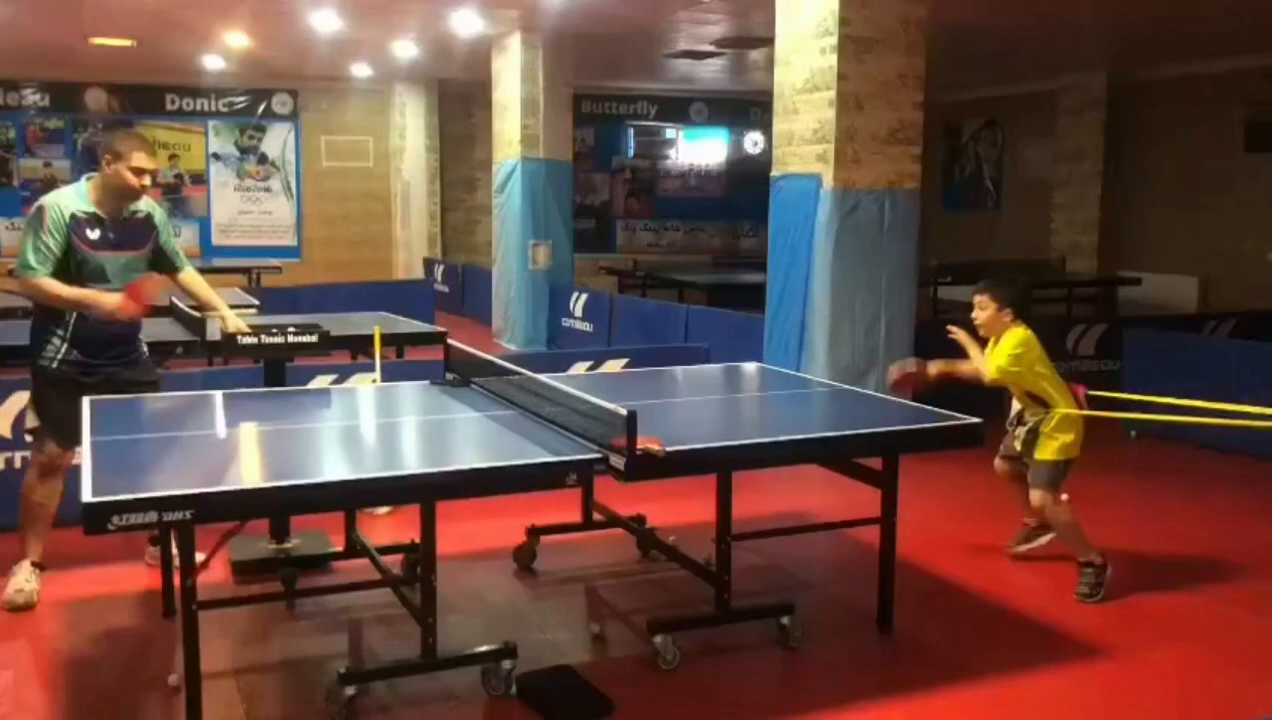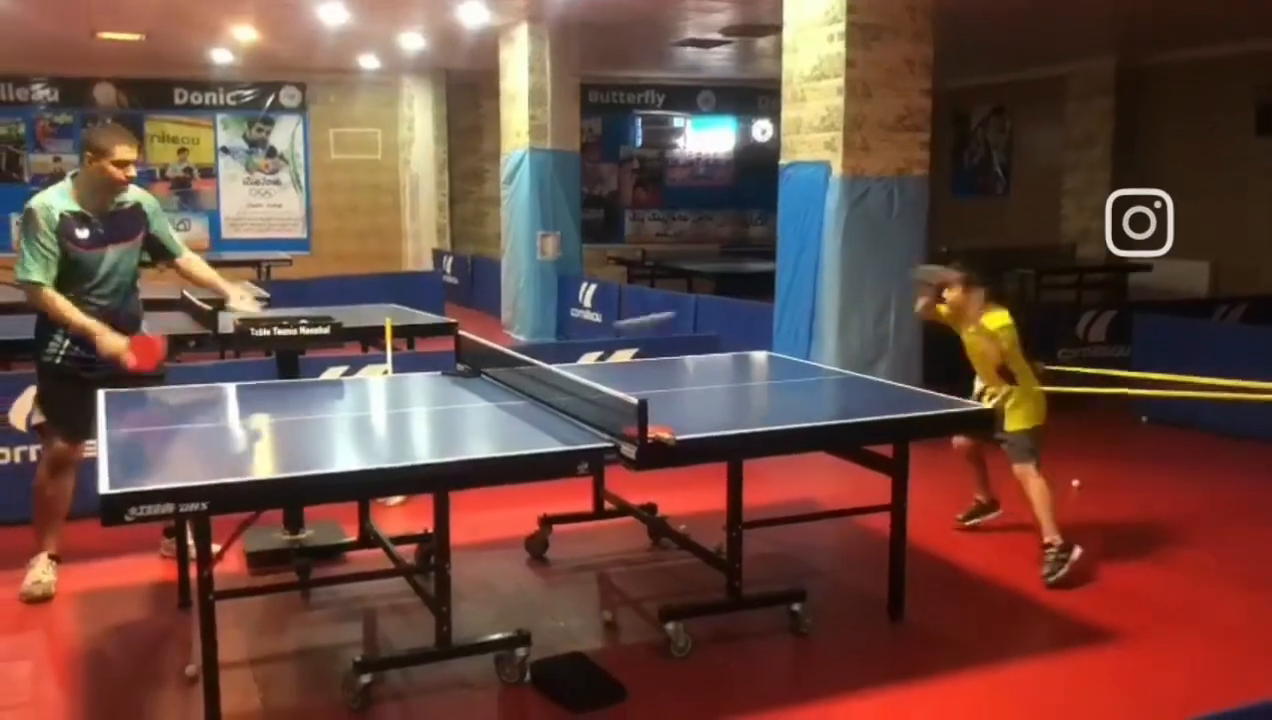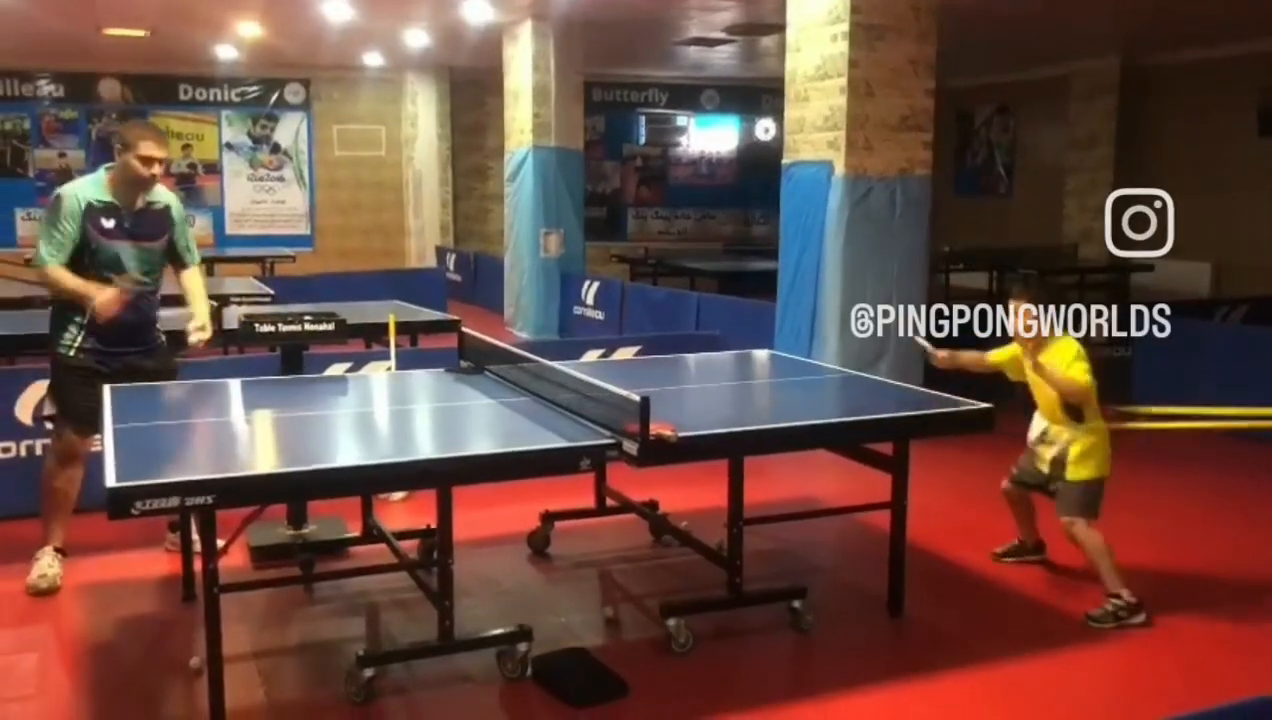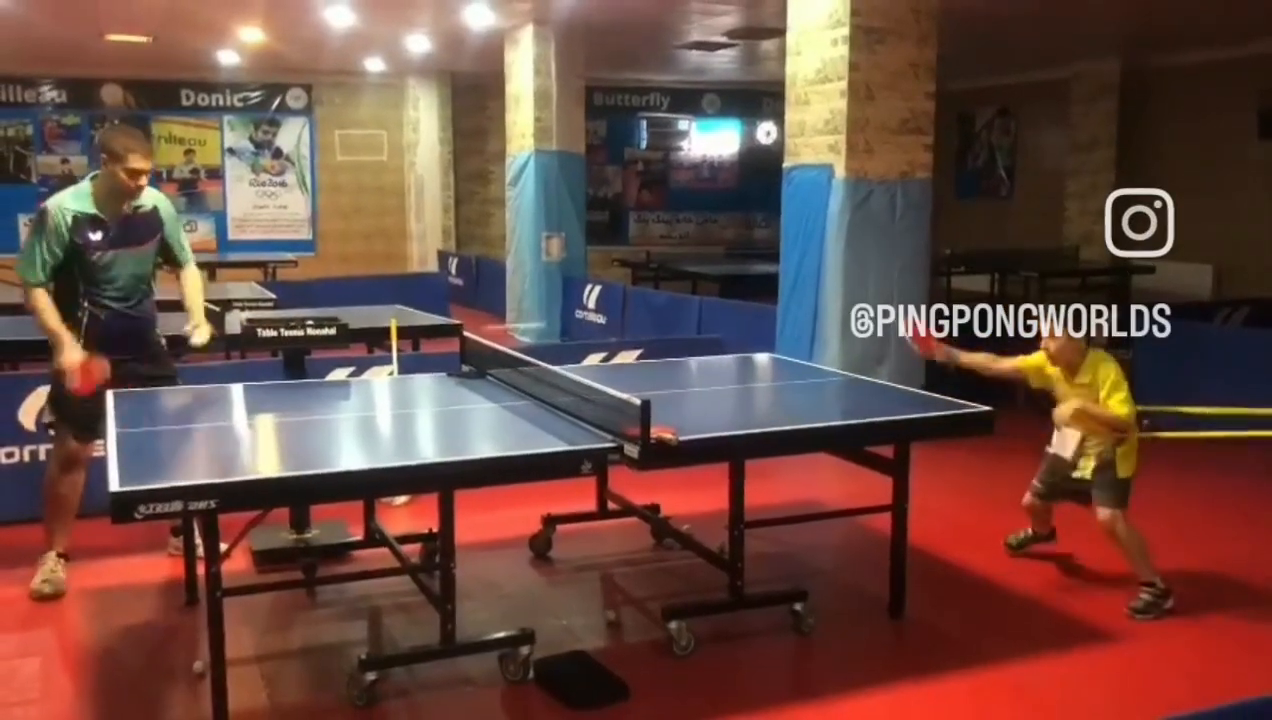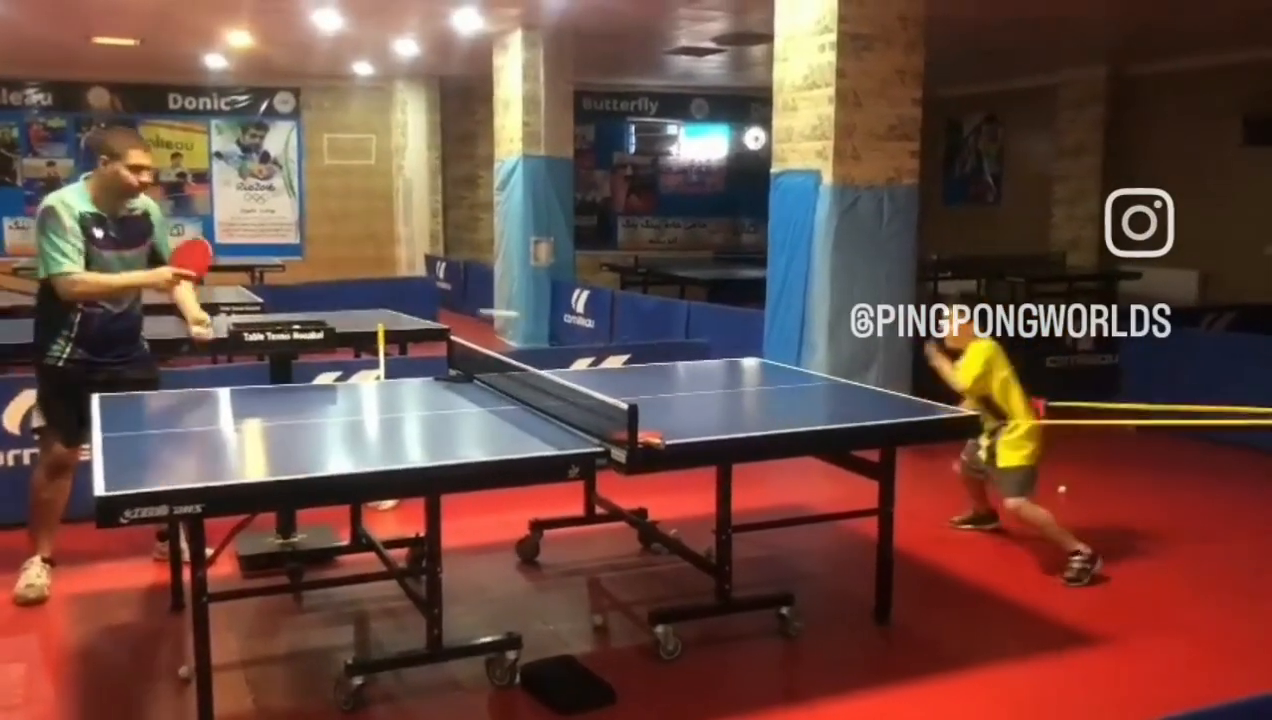
dt=0.5s
person 1, frame 1
left shoulder: (150, 214)
right shoulder: (57, 209)
left elbow: (180, 268)
left wrist: (223, 310)
right wrist: (97, 299)
left hip: (126, 354)
right hip: (65, 357)
right knee: (51, 456)
left ankle: (162, 541)
person 1, frame 2
left shoulder: (139, 204)
right shoulder: (45, 211)
left elbow: (179, 256)
right elbow: (37, 290)
left wrist: (226, 288)
right wrist: (97, 333)
left hip: (130, 349)
right hip: (70, 354)
right knee: (59, 452)
left ankle: (175, 532)
right ankle: (45, 554)
person 1, frame 3
left shoulder: (168, 205)
right shoulder: (74, 198)
left elbow: (187, 264)
right elbow: (50, 269)
left wrist: (198, 312)
right wrist: (93, 294)
left hip: (144, 343)
right hip: (84, 346)
right knee: (69, 444)
left ankle: (179, 527)
right ankle: (51, 548)
person 1, frame 4
left shoulder: (156, 206)
right shoulder: (60, 212)
left elbow: (184, 262)
right elbow: (35, 286)
left wrist: (197, 314)
right wrist: (65, 342)
left hip: (143, 347)
right hip: (82, 351)
right knee: (72, 450)
left ankle: (182, 530)
right ankle: (54, 553)
person 1, frame 5
left shoulder: (145, 210)
right shoulder: (59, 209)
left elbow: (168, 267)
right elbow: (68, 284)
left wrist: (190, 309)
right wrist: (146, 279)
left hip: (128, 352)
right hip: (69, 356)
right knee: (58, 454)
right ankle: (39, 557)
person 2, frame 1
left shoulder: (1019, 339)
right shoulder: (1002, 339)
left elbow: (991, 373)
right elbow: (981, 369)
left wrist: (969, 343)
right wrist: (944, 366)
left hip: (1055, 424)
right hip: (1030, 417)
left knee: (1042, 501)
right knee: (1004, 466)
left ankle: (1094, 563)
right ankle: (1038, 525)
person 2, frame 2
left shoulder: (1000, 321)
right shoulder: (964, 317)
left elbow: (1000, 353)
right elbow: (924, 310)
left wrist: (974, 322)
right wrist: (932, 294)
left hip: (1016, 400)
right hip: (991, 394)
left knee: (1025, 470)
right knee: (964, 443)
left ankle: (1056, 544)
right ankle: (986, 502)
person 2, frame 3
left shoulder: (1068, 351)
right shoulder: (1021, 351)
left elbow: (1081, 394)
right elbow: (980, 360)
left wrist: (1041, 368)
right wrist: (946, 356)
left hip: (1080, 444)
right hip: (1047, 436)
left knee: (1073, 521)
right knee: (1011, 488)
left ankle: (1124, 600)
right ankle: (1032, 544)
person 2, frame 4
left shoulder: (1107, 369)
right shoulder: (1047, 362)
left elbow: (1125, 420)
right elbow: (999, 367)
left wrist: (1080, 407)
right wrist: (951, 356)
left hip: (1110, 449)
right hip: (1070, 444)
left knee: (1109, 517)
right knee: (1033, 502)
left ankle: (1153, 587)
right ankle: (1041, 532)
person 2, frame 5
left shoulder: (982, 350)
right shoulder: (977, 351)
left elbow: (964, 386)
left wrist: (939, 361)
left hip: (1013, 437)
right hip: (996, 434)
left knee: (1016, 504)
right knee: (963, 469)
left ankle: (1082, 554)
right ankle: (984, 514)
